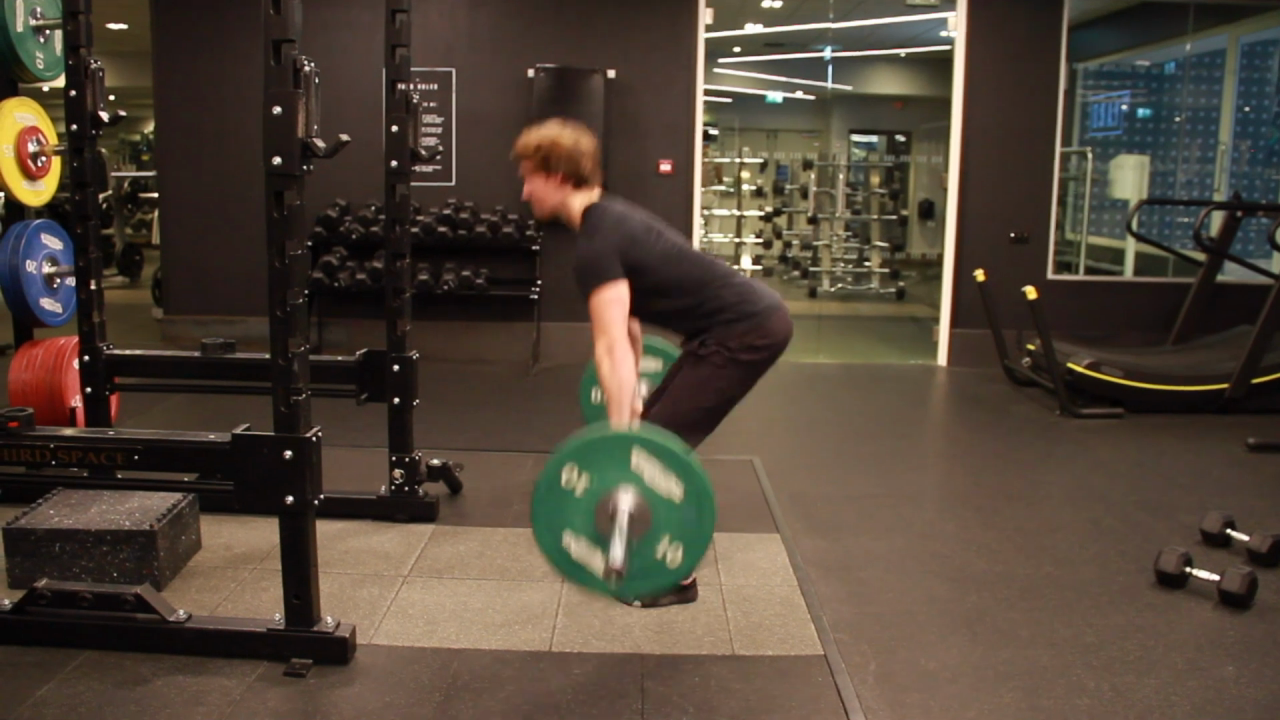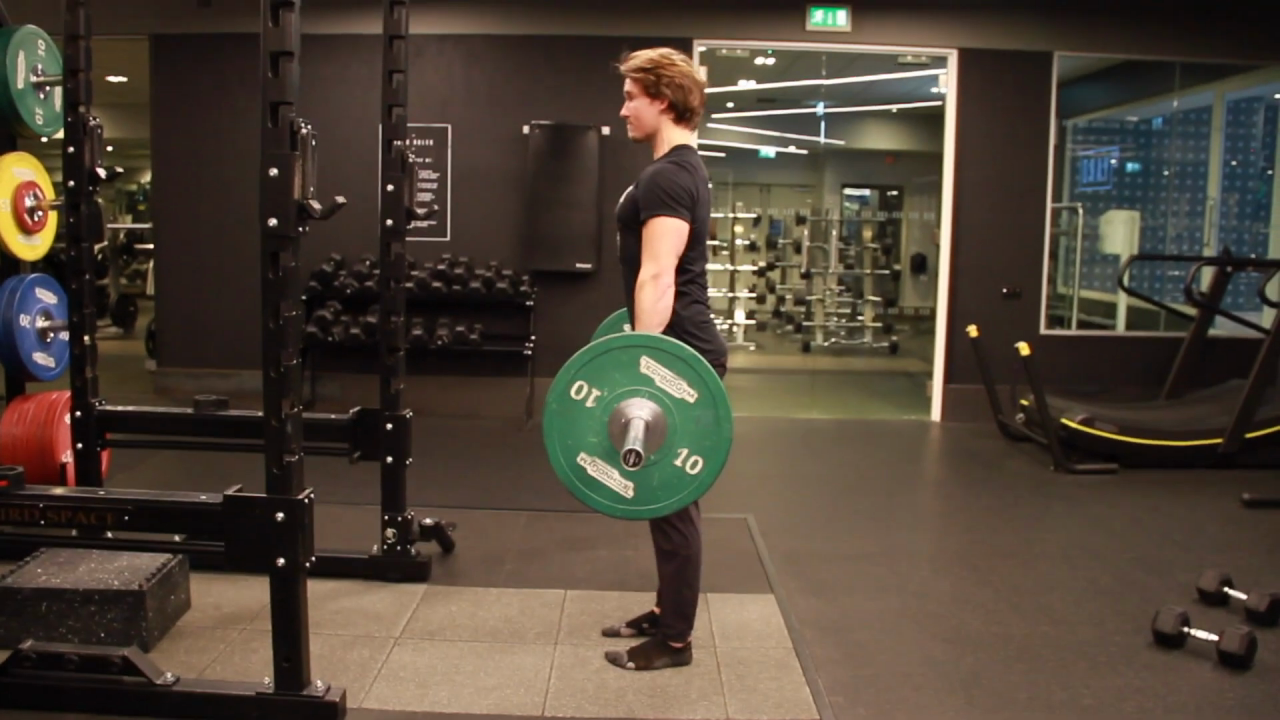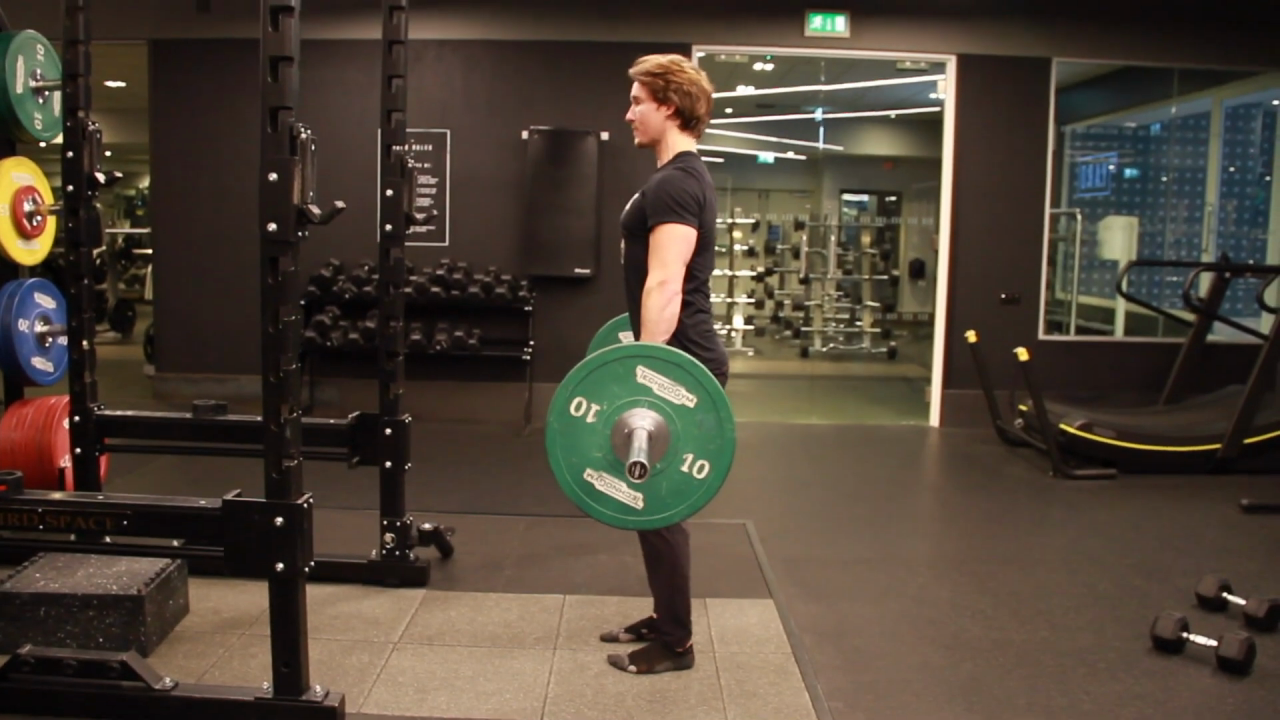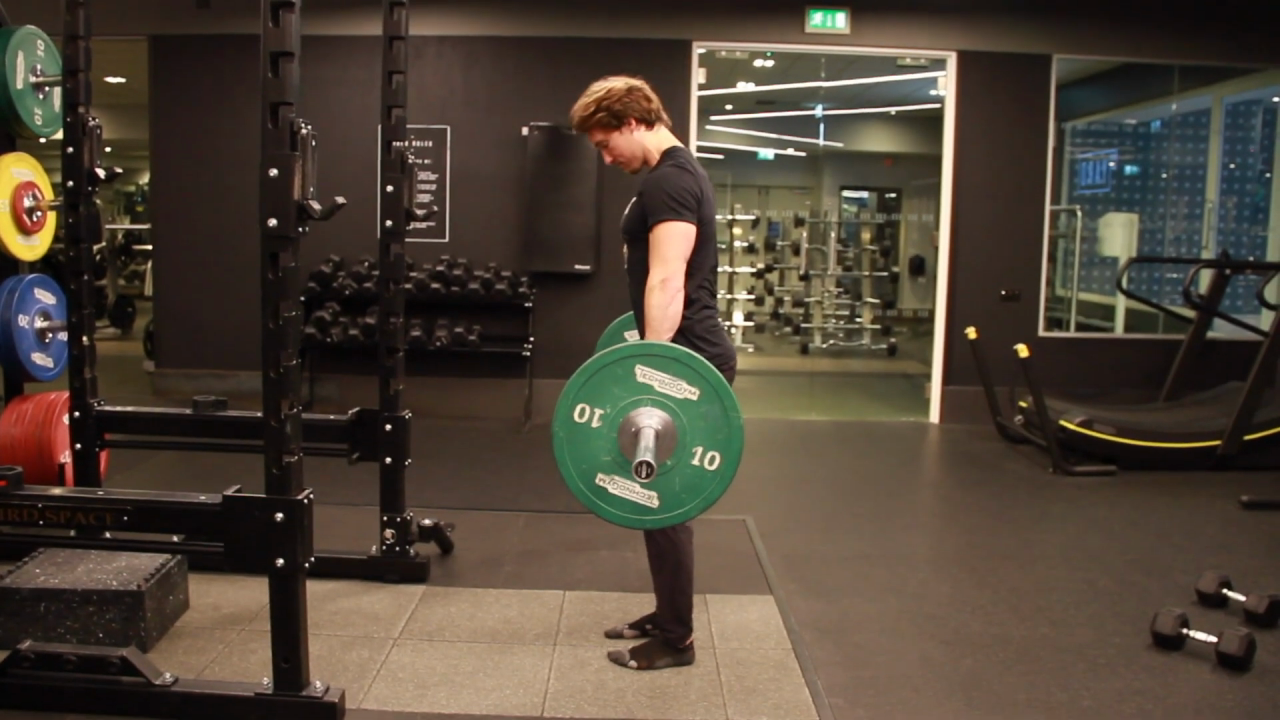
dt=0.5s
person 1, frame 1
left shoulder: (597, 247)
right shoulder: (613, 218)
left elbow: (610, 349)
right elbow: (628, 321)
right wrist: (635, 384)
left hip: (748, 328)
right hip: (747, 320)
right knee: (661, 437)
left ankle: (678, 579)
person 1, frame 2
left shoulder: (667, 176)
right shoulder: (680, 170)
left elbow: (656, 279)
right hip: (683, 353)
left ankle: (674, 640)
right ankle: (667, 613)
person 1, frame 3
left shoulder: (674, 183)
right shoulder: (682, 178)
left elbow: (664, 286)
right hip: (679, 362)
left ankle: (674, 642)
right ankle: (665, 618)
person 1, frame 4
left shoulder: (668, 180)
right shoulder: (677, 174)
left elbow: (666, 283)
right hip: (690, 358)
left ankle: (675, 638)
right ankle: (668, 615)
